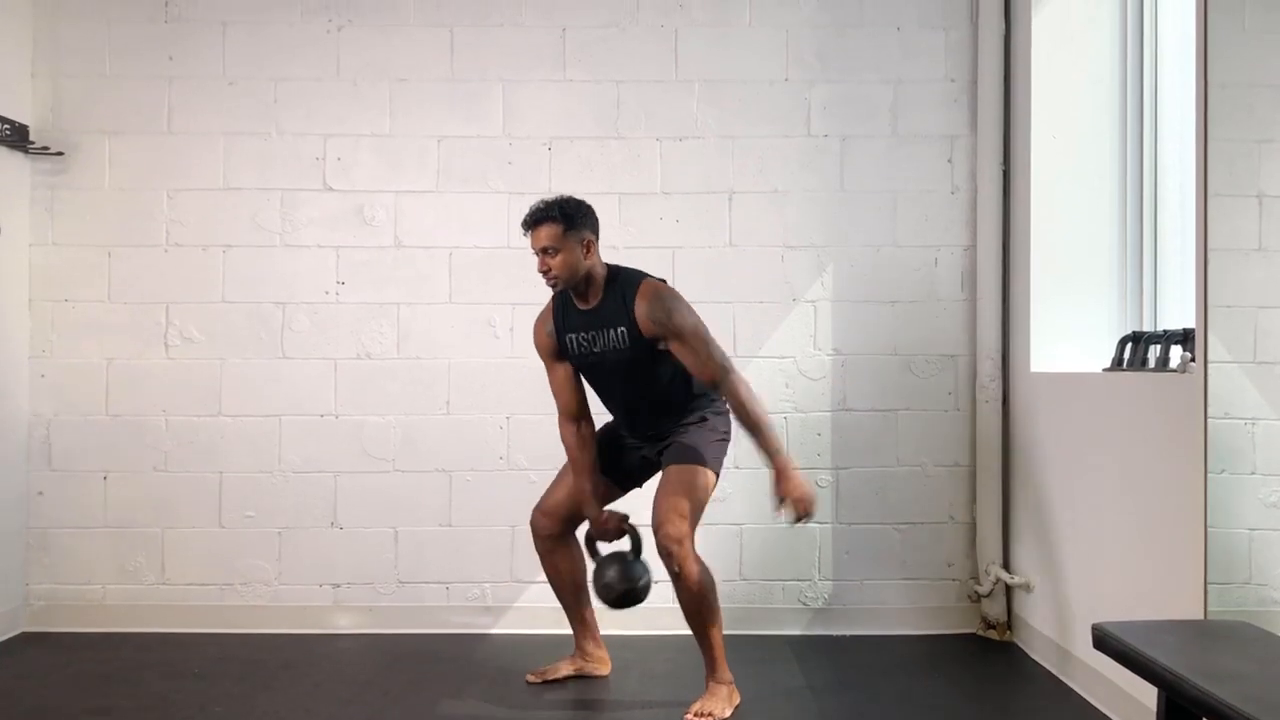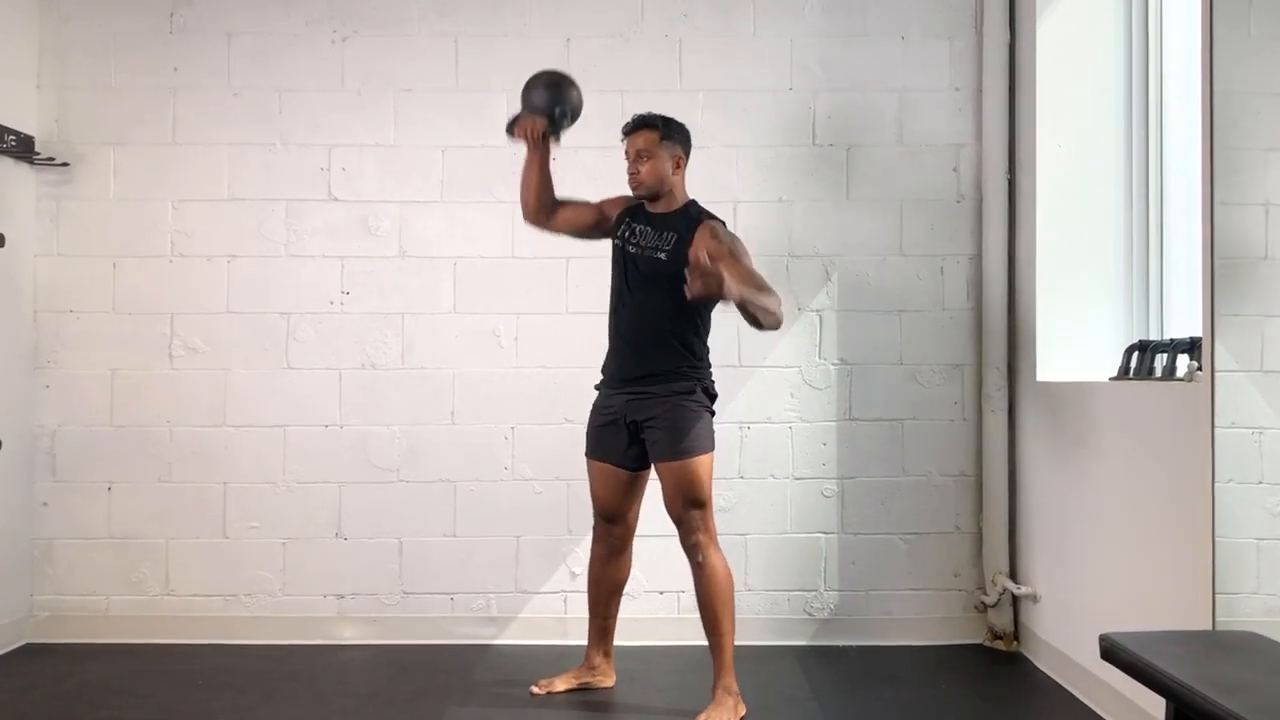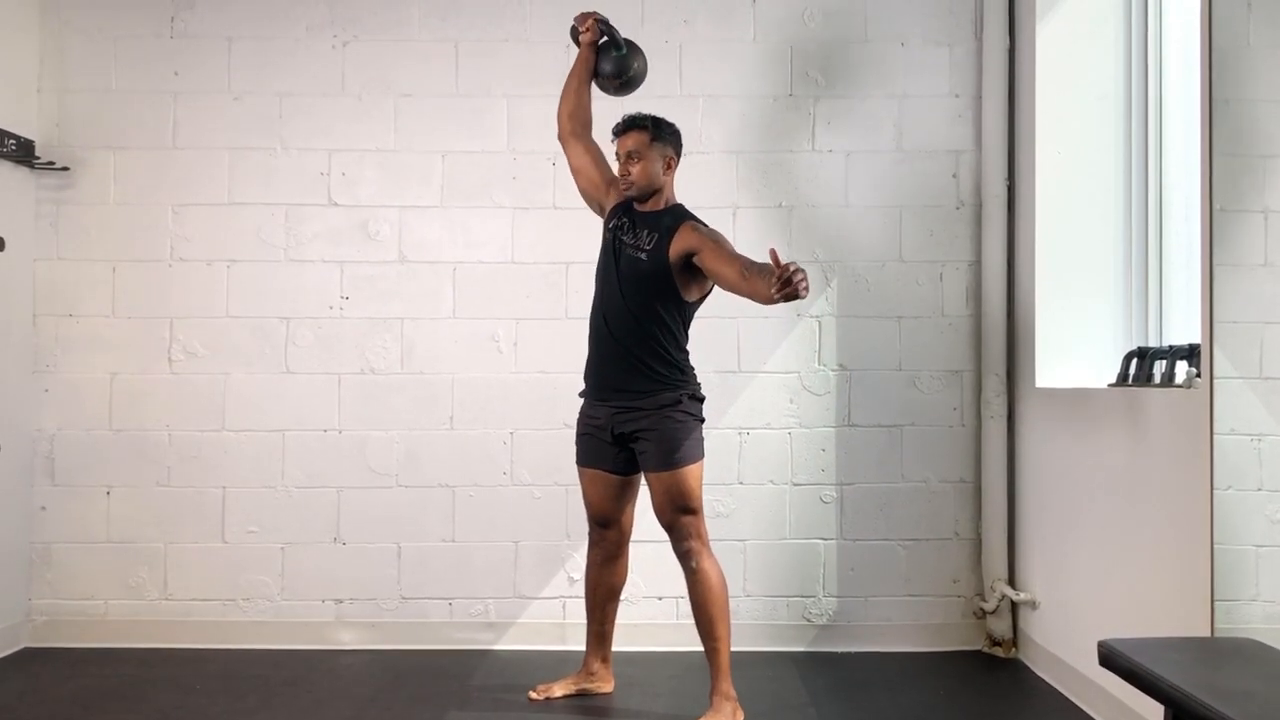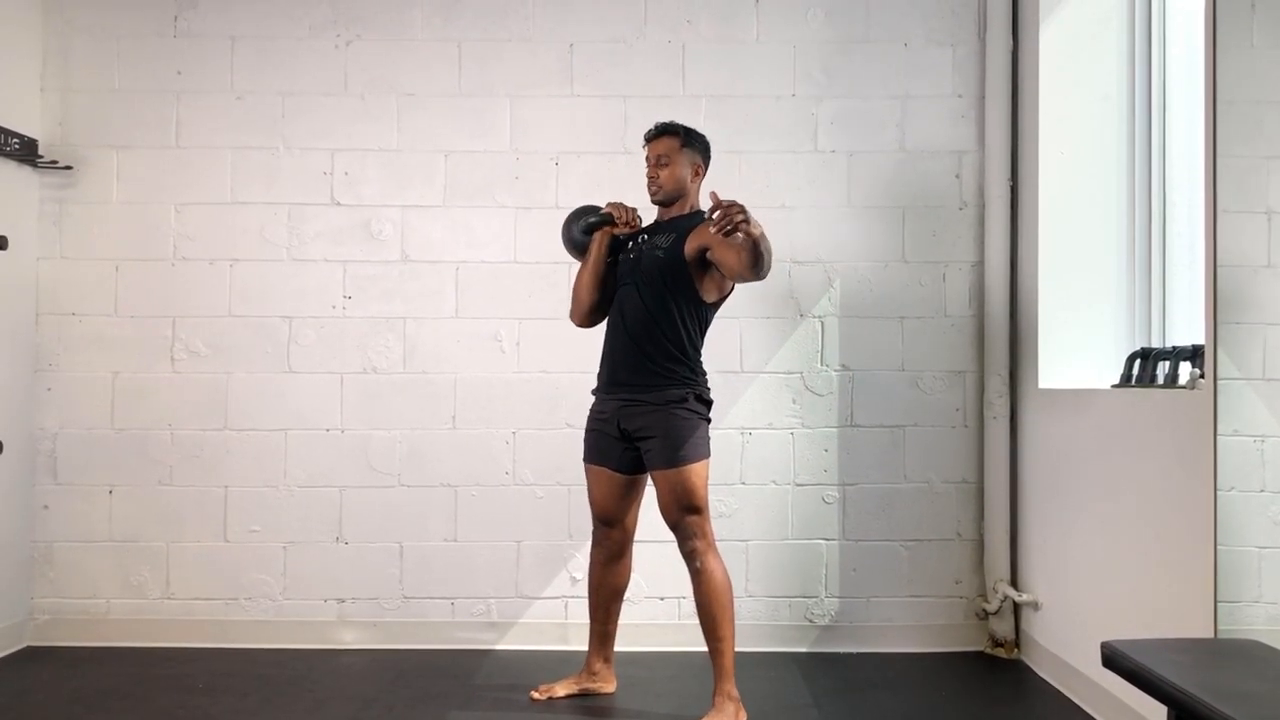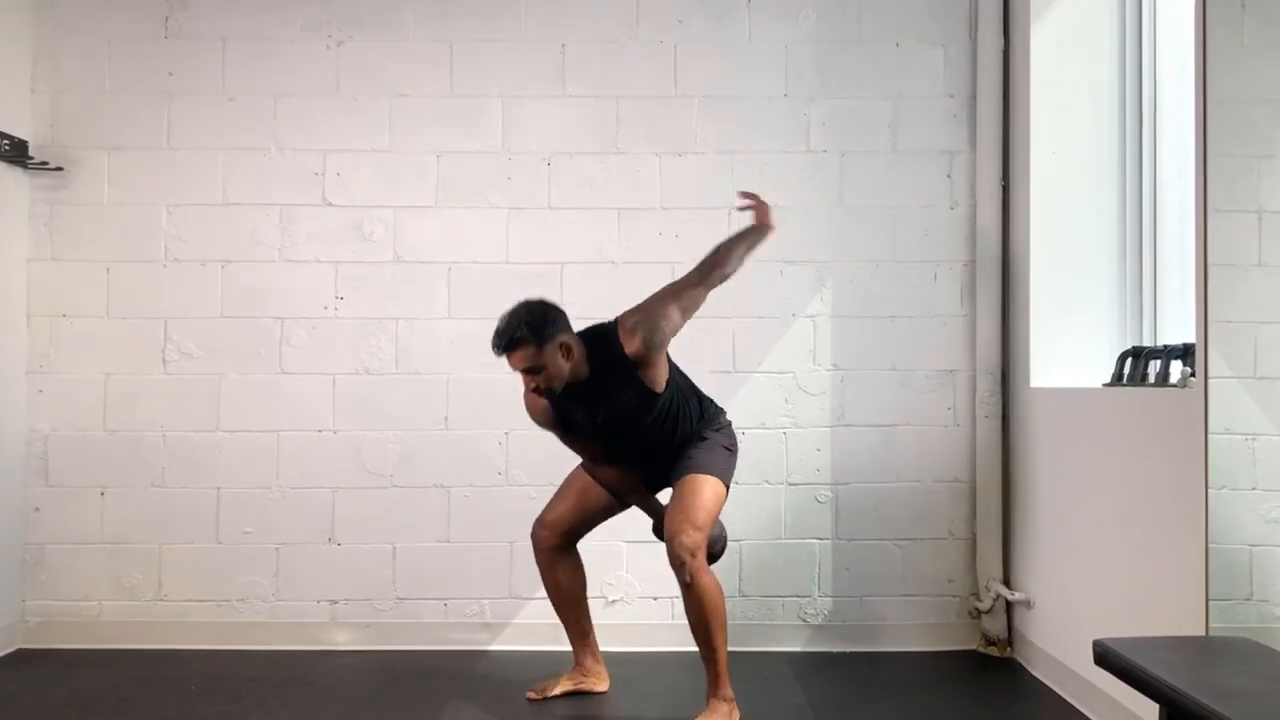
dt=1s
person 1, frame 1
left shoulder: (649, 301)
right shoulder: (548, 325)
left elbow: (727, 382)
right elbow: (575, 420)
left wrist: (782, 466)
right wrist: (595, 507)
left hip: (692, 420)
right hip: (627, 429)
left knee: (671, 537)
right knee: (547, 520)
right ankle: (589, 650)
person 1, frame 2
left shoulder: (708, 236)
right shoulder: (625, 216)
left elbow: (770, 311)
right elbow: (540, 214)
left wrist: (741, 290)
right wrist: (538, 149)
left hip: (677, 399)
right hip: (617, 393)
left knee: (697, 542)
right knee: (610, 537)
right ankle: (597, 665)
person 1, frame 3
left shoulder: (689, 235)
right shoulder: (617, 211)
left elbow: (748, 275)
right elbow: (570, 132)
left wrist: (782, 283)
right wrist: (587, 52)
left hip: (664, 410)
right hip: (602, 407)
left knee: (689, 542)
right knee: (606, 536)
person 1, frame 4
left shoulder: (706, 235)
right shoulder: (632, 238)
left elbow: (756, 268)
right elbow: (583, 313)
left wrist: (753, 231)
right wrist: (602, 239)
left hip: (672, 406)
right hip: (610, 403)
left knee: (695, 542)
right knee: (609, 536)
right ankle: (598, 668)
person 1, frame 5
left shoulder: (629, 346)
right shoulder: (543, 405)
left elbow: (703, 279)
right elbow: (607, 466)
left wrist: (759, 227)
right wrist: (656, 511)
left hip: (702, 442)
right hip: (632, 459)
left knee: (686, 549)
right knee: (549, 534)
right ankle: (589, 666)
